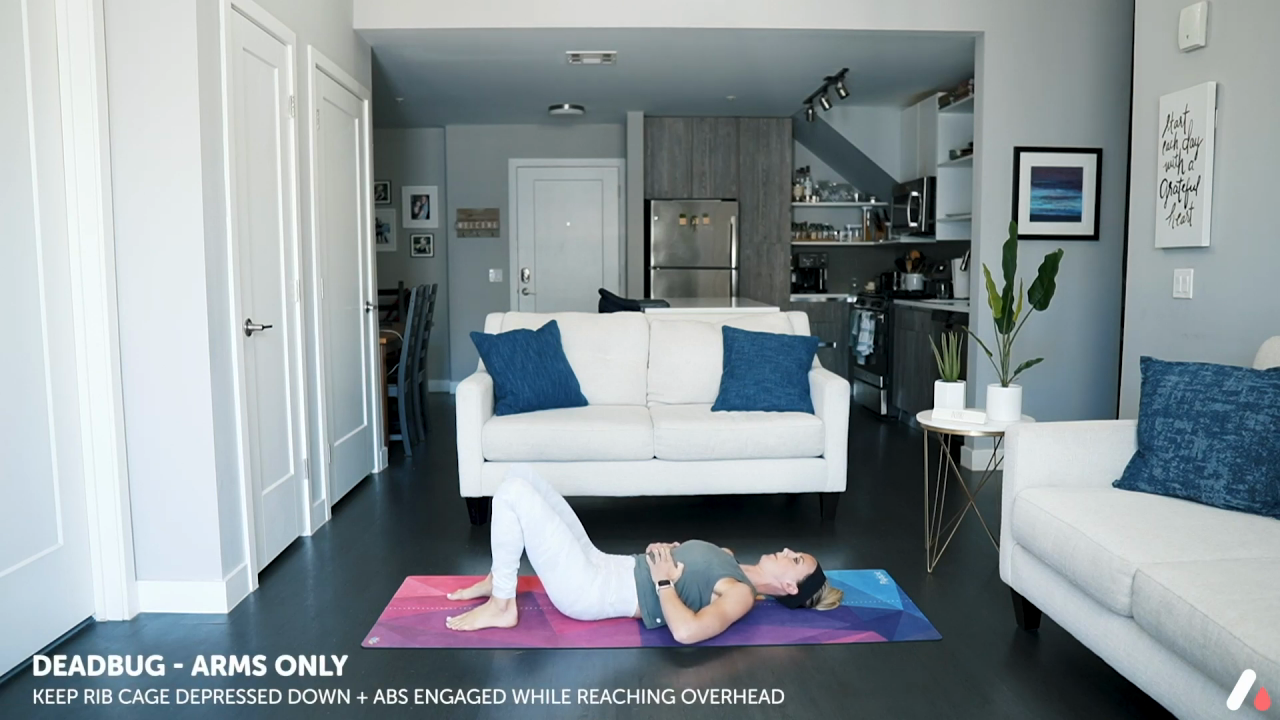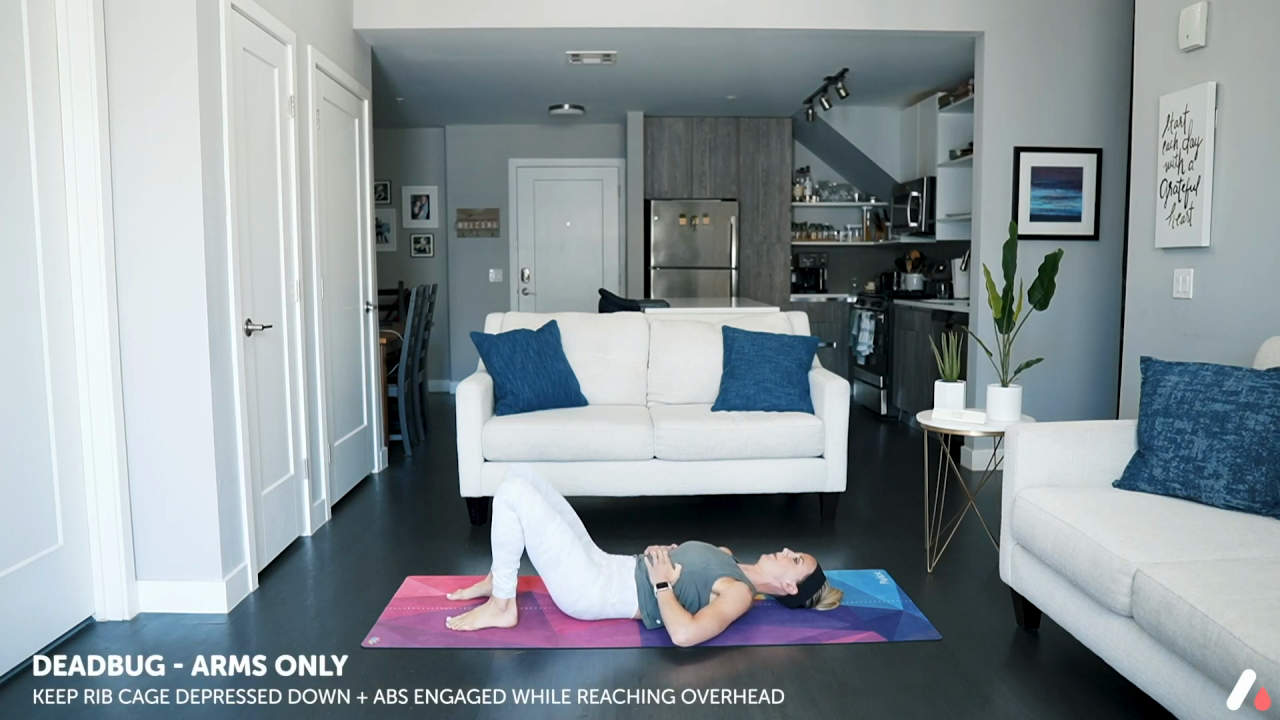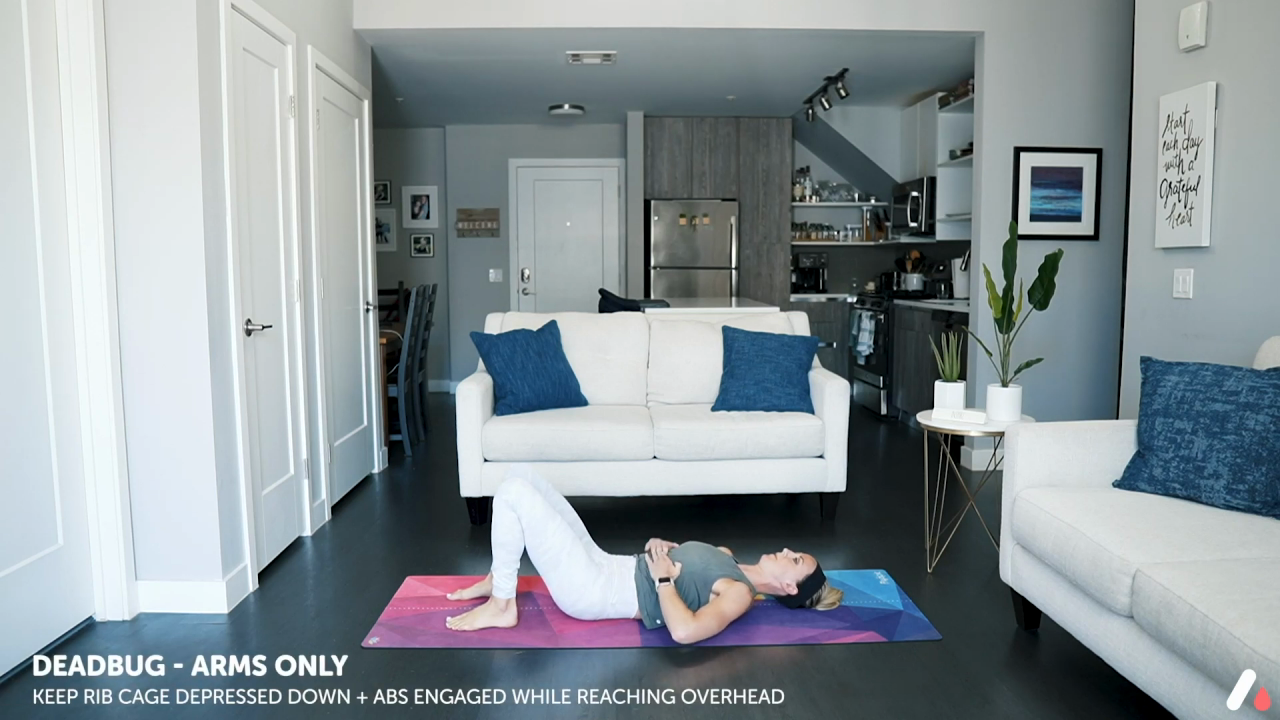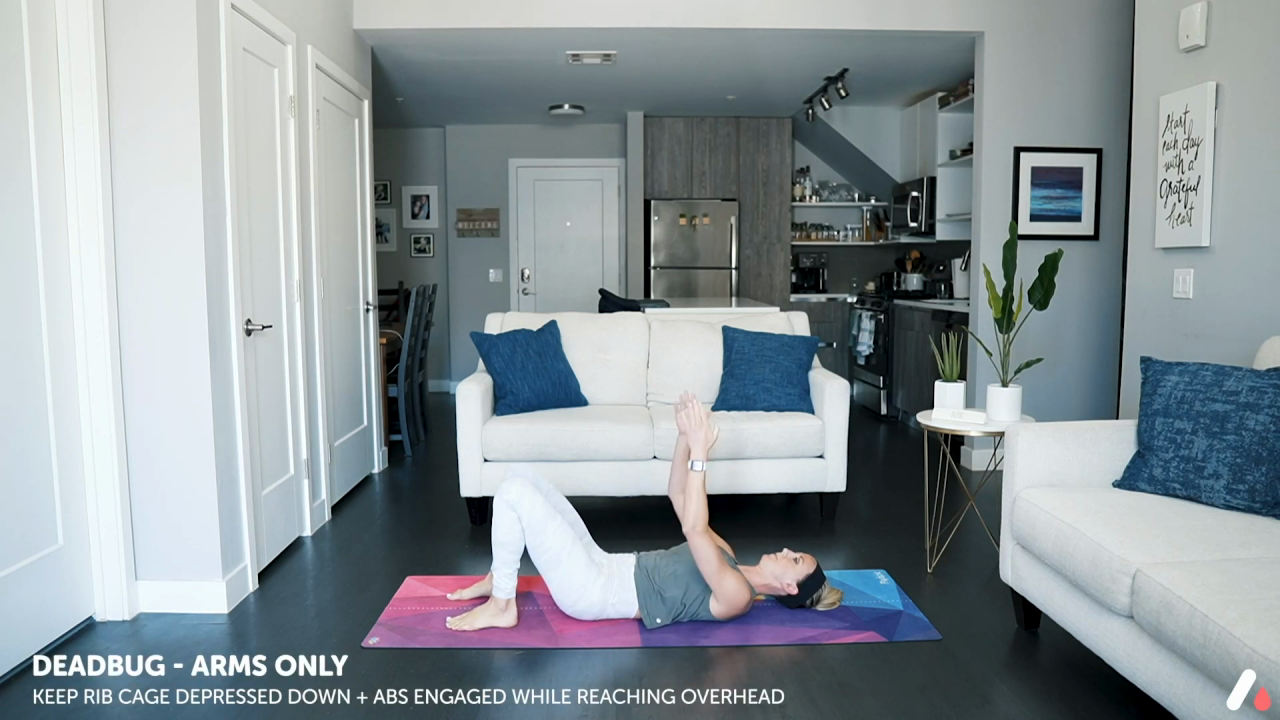
dt=0.5s
person 1, frame 1
left shoulder: (741, 595)
right shoulder: (734, 572)
left elbow: (686, 631)
left wrist: (664, 580)
right wrist: (667, 550)
left hip: (586, 591)
right hip: (599, 566)
left knee: (512, 493)
right knee: (521, 473)
left ankle: (501, 606)
right ankle: (498, 579)
person 1, frame 2
left shoulder: (739, 594)
right shoulder: (731, 568)
left elbow: (684, 634)
left wrist: (662, 583)
right wrist: (665, 554)
left hip: (588, 590)
right hip: (601, 568)
left knee: (513, 492)
right knee: (522, 474)
left ankle: (501, 606)
right ankle: (497, 579)
person 1, frame 3
left shoulder: (739, 594)
right shoulder: (730, 562)
left elbow: (683, 631)
left wrist: (663, 579)
right wrist: (665, 549)
left hip: (590, 591)
right hip: (602, 566)
left knee: (514, 492)
right knee: (522, 475)
left ankle: (500, 607)
right ankle: (497, 579)
person 1, frame 4
left shoulder: (736, 596)
right shoulder: (726, 558)
left elbow: (695, 530)
right elbow: (678, 497)
left wrist: (699, 454)
right wrist: (685, 439)
left hip: (589, 591)
right hip: (601, 570)
left knee: (514, 493)
right knee: (523, 475)
left ankle: (501, 607)
right ankle: (498, 579)
